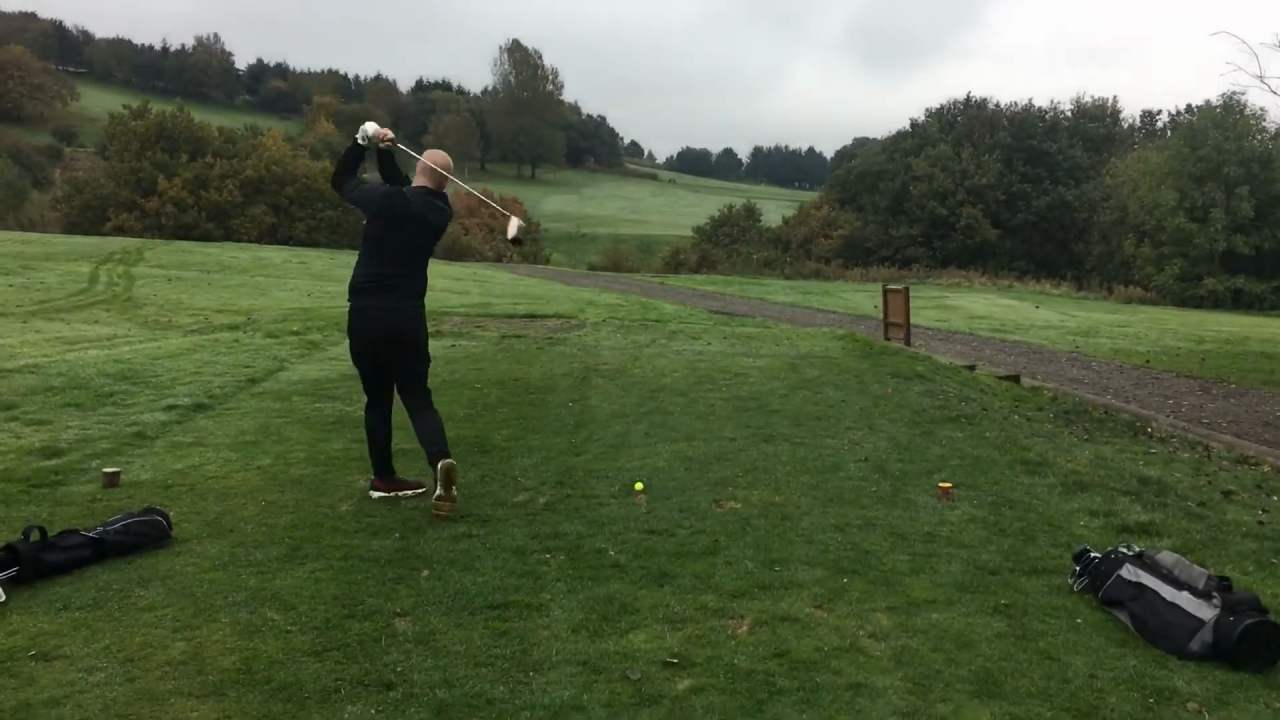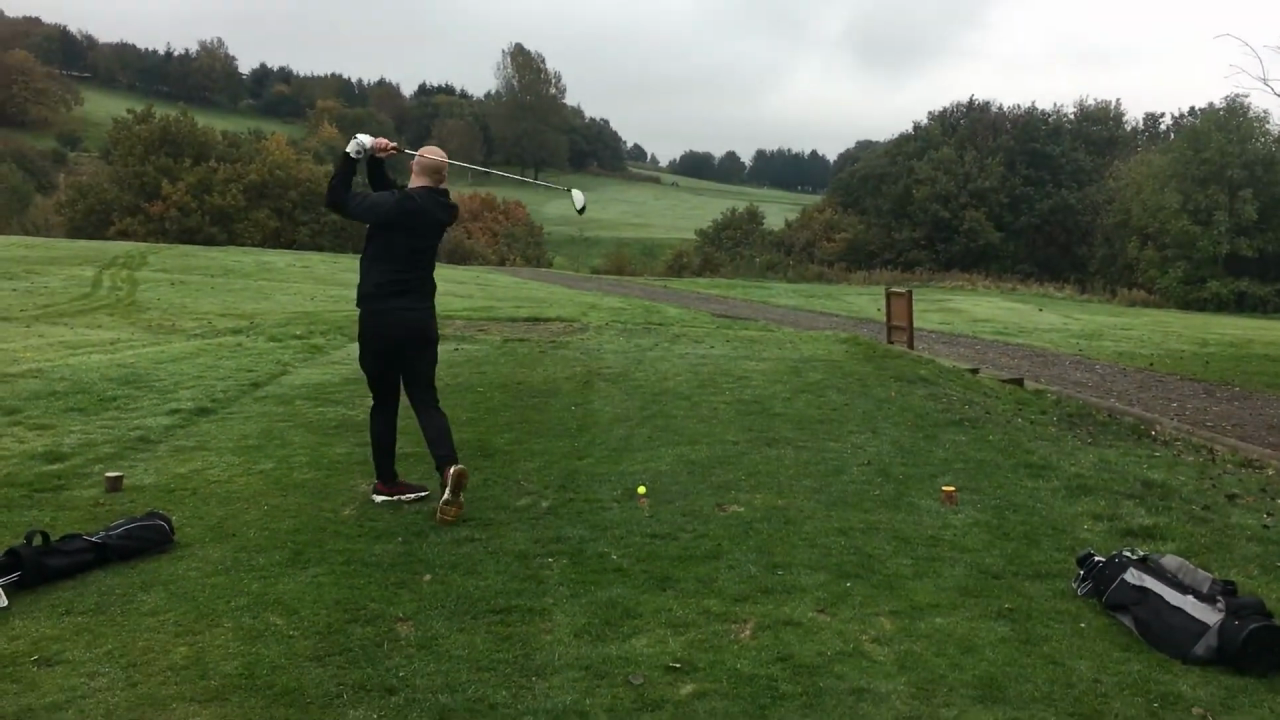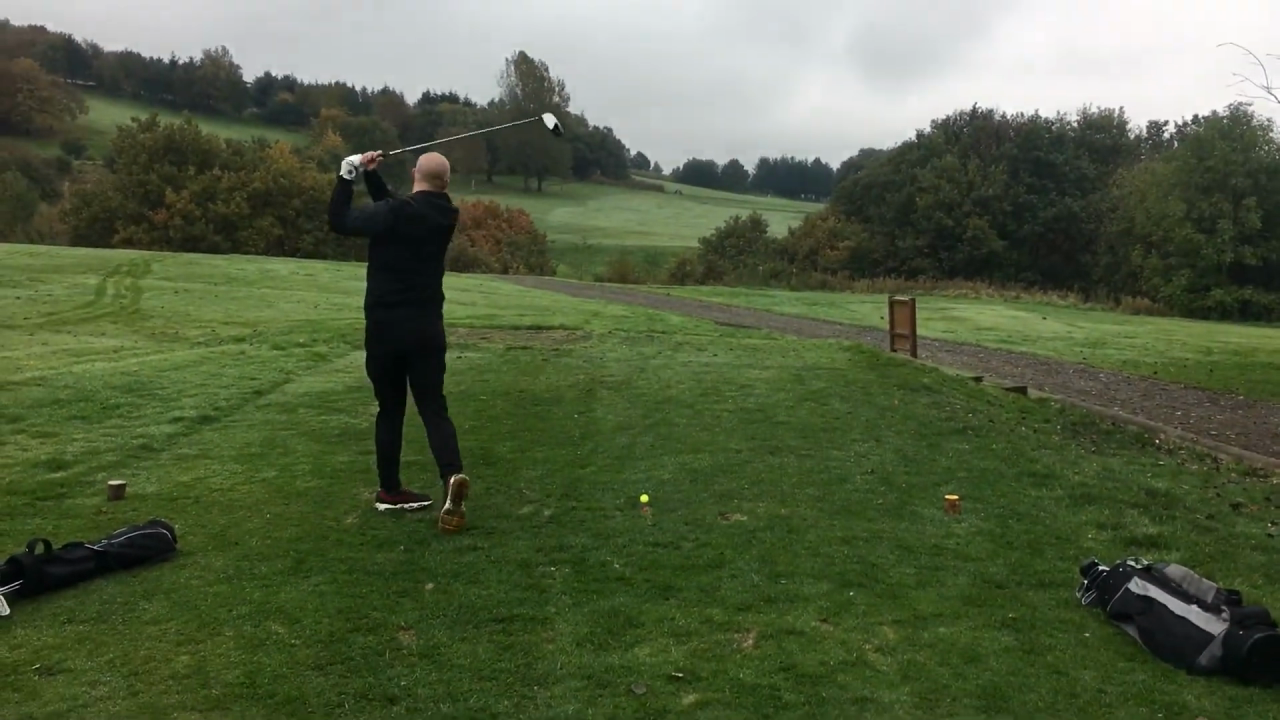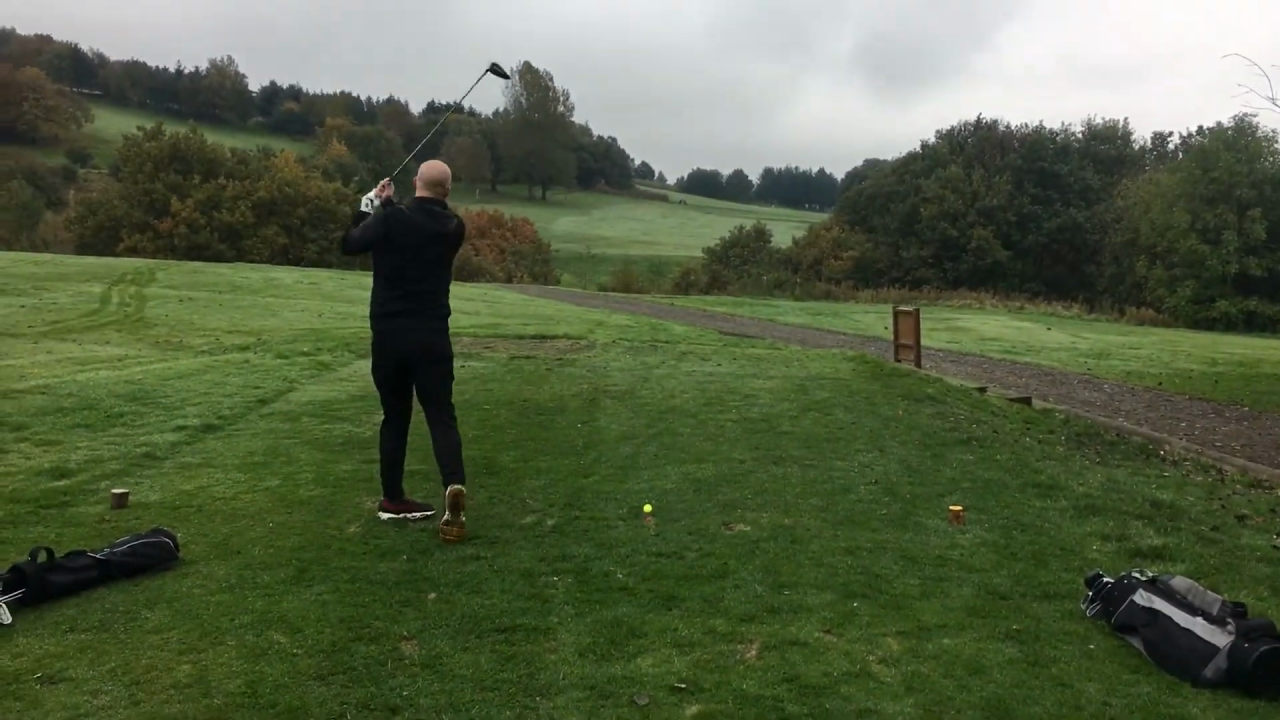
dt=0.2s
person 1, frame 1
left shoulder: (388, 199)
right shoulder: (440, 213)
left elbow: (340, 182)
left wrist: (364, 136)
right wrist: (383, 148)
left hip: (365, 313)
right hip: (406, 317)
left knee: (377, 398)
right knee: (418, 398)
left ankle: (383, 478)
right ankle: (440, 461)
person 1, frame 2
left shoulder: (397, 206)
right shoulder: (442, 211)
left elbow: (335, 199)
left wrist: (358, 147)
right wrist: (374, 157)
left hip: (379, 317)
right hip: (419, 318)
left knee: (384, 401)
right knee: (425, 400)
left ankle: (386, 482)
right ankle: (449, 467)
person 1, frame 3
left shoulder: (395, 213)
right shoulder: (446, 217)
left elbow: (338, 221)
left wrist: (350, 169)
right wrist: (370, 174)
left hip: (385, 325)
right hip: (427, 326)
left knee: (390, 408)
right knee: (434, 407)
left ankle: (389, 490)
right ankle: (453, 475)
person 1, frame 4
left shoulder: (389, 220)
right shoulder: (454, 227)
left elbow: (348, 246)
left wrist: (370, 202)
right wrist: (386, 204)
left hip: (388, 334)
right hip: (432, 335)
left knee: (395, 417)
right knee: (441, 416)
left ankle: (392, 498)
right ankle: (453, 485)
